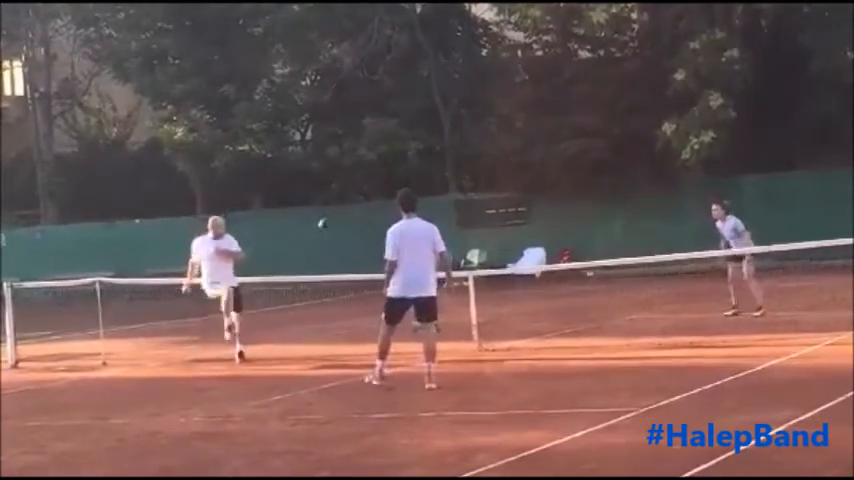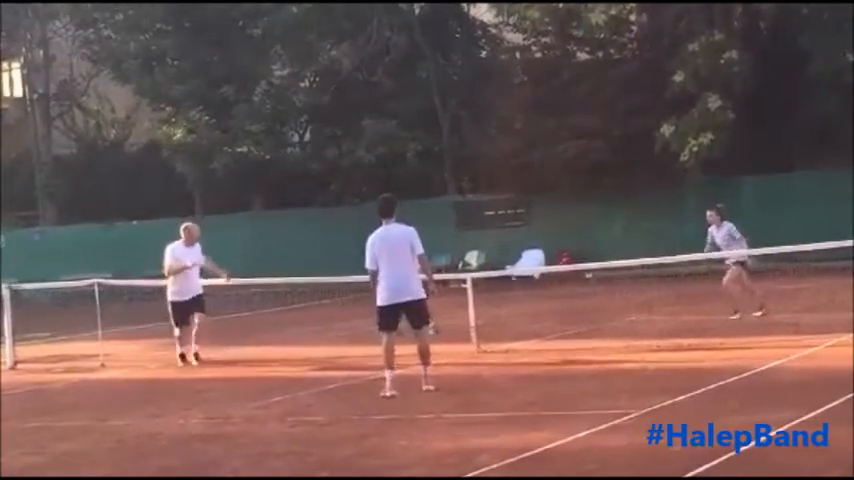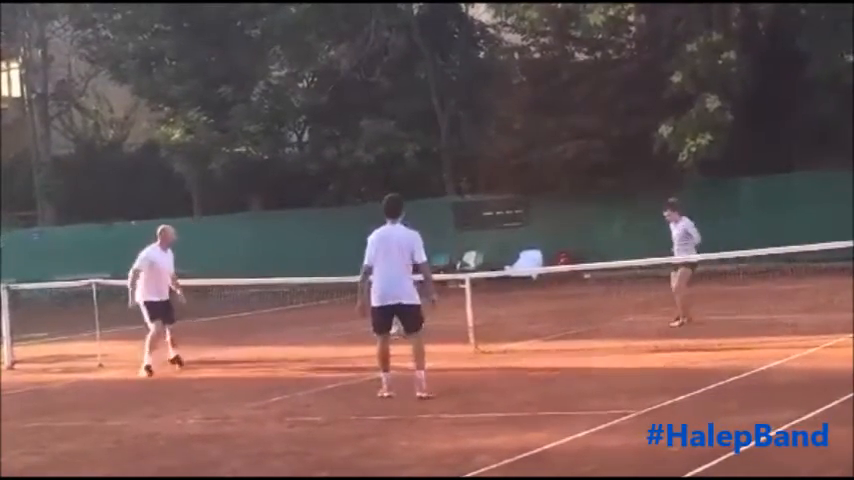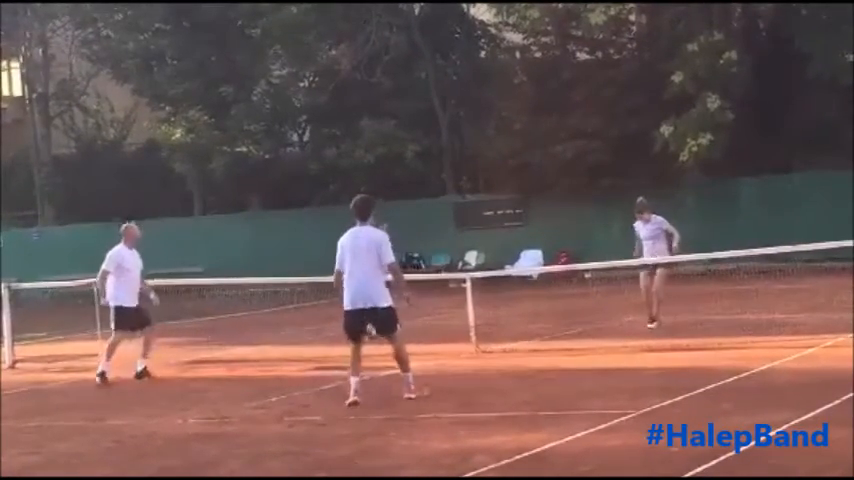
dt=0.5s
person 1, frame 1
left shoulder: (394, 231)
right shoulder: (431, 228)
left elbow: (392, 263)
right elbow: (444, 256)
left wrist: (387, 284)
right wrist: (448, 277)
left hip: (400, 289)
right hip: (426, 289)
left knee: (387, 328)
right knee: (428, 330)
left ankle: (378, 372)
right ankle: (429, 376)
person 1, frame 2
left shoulder: (373, 239)
right shoulder: (409, 231)
left elbow: (372, 272)
right elbow: (422, 259)
left wrist: (376, 288)
right wrist: (431, 281)
left hip: (387, 295)
right hip: (413, 292)
left knee: (388, 337)
right knee: (421, 334)
left ankle: (389, 385)
right ankle: (427, 380)
person 1, frame 3
left shoulder: (375, 236)
right shoulder: (412, 236)
left elbow: (366, 270)
right elbow: (423, 266)
left wrist: (361, 297)
right wrist: (432, 292)
left hip: (380, 296)
right hip: (406, 296)
left knee: (383, 339)
right knee: (416, 338)
left ankle: (386, 386)
right ankle: (421, 385)
person 1, frame 4
left shoulder: (344, 239)
right shoulder: (380, 236)
left elbow: (338, 273)
right elbow: (392, 267)
left wrist: (342, 293)
right wrist: (404, 290)
left hip: (352, 300)
right hip: (378, 298)
left knee: (356, 345)
right knee: (395, 340)
left ankle: (354, 391)
right ankle: (409, 387)
person 2, frame 1
left shoulder: (228, 239)
right shoulder: (199, 243)
left elbow: (240, 256)
right elbow: (194, 263)
left wrist: (225, 252)
right wrist: (187, 282)
left hip: (230, 283)
right hip: (212, 284)
left knee: (236, 317)
right knee: (228, 290)
left ankle: (238, 349)
right ankle: (228, 325)
person 2, frame 2
left shoulder: (196, 246)
right shoulder: (172, 249)
left elbow: (204, 261)
right elbow: (168, 272)
left wrist: (220, 272)
right wrist: (187, 266)
left hip: (195, 292)
right hip: (177, 295)
left knee: (199, 320)
right knee: (181, 328)
left ankle: (194, 350)
right ankle: (181, 352)
person 2, frame 3
left shoulder: (169, 253)
right shoulder: (149, 253)
right elbow: (133, 274)
left wrist: (178, 291)
right wrist: (132, 296)
left hip: (163, 297)
right hip: (148, 298)
left knee: (170, 328)
right knee: (157, 328)
left ankle: (173, 355)
right ankle: (146, 365)
person 2, frame 4
left shoulder: (135, 254)
right shoulder: (116, 253)
right elbow: (101, 276)
left wrist: (150, 292)
right wrist: (104, 297)
left hip: (133, 303)
right hip: (119, 303)
left knee: (148, 332)
right knee: (119, 335)
left ankle: (141, 368)
right ankle: (102, 372)
person 3, frame 1
left shoulder: (734, 221)
right shoulder: (718, 224)
left elbow: (745, 236)
right hip: (734, 253)
left knee: (748, 278)
right knee: (730, 280)
left ankle: (760, 307)
right ankle: (734, 307)
person 3, frame 2
left shoulder: (729, 227)
right shoulder: (711, 230)
left elbow: (742, 241)
right elbow: (710, 245)
left hip: (739, 259)
right hip: (730, 260)
left knee: (726, 283)
right knee: (746, 286)
left ankle: (737, 310)
right ankle: (761, 307)
person 3, frame 3
left shoulder: (687, 223)
right shoulder: (672, 225)
left elbow: (697, 238)
left wrist: (686, 247)
right wrist: (674, 249)
left hip: (688, 260)
right hip: (677, 260)
left knee: (677, 287)
right knee: (677, 289)
left ankle: (682, 317)
right ankle: (686, 315)
person 3, frame 4
left shoulder: (659, 221)
right shoulder: (637, 225)
left elbow: (674, 233)
left wrist: (675, 243)
right wrist: (636, 254)
left knee: (656, 289)
right knee: (645, 290)
left ankle: (656, 316)
right ankle: (652, 317)
